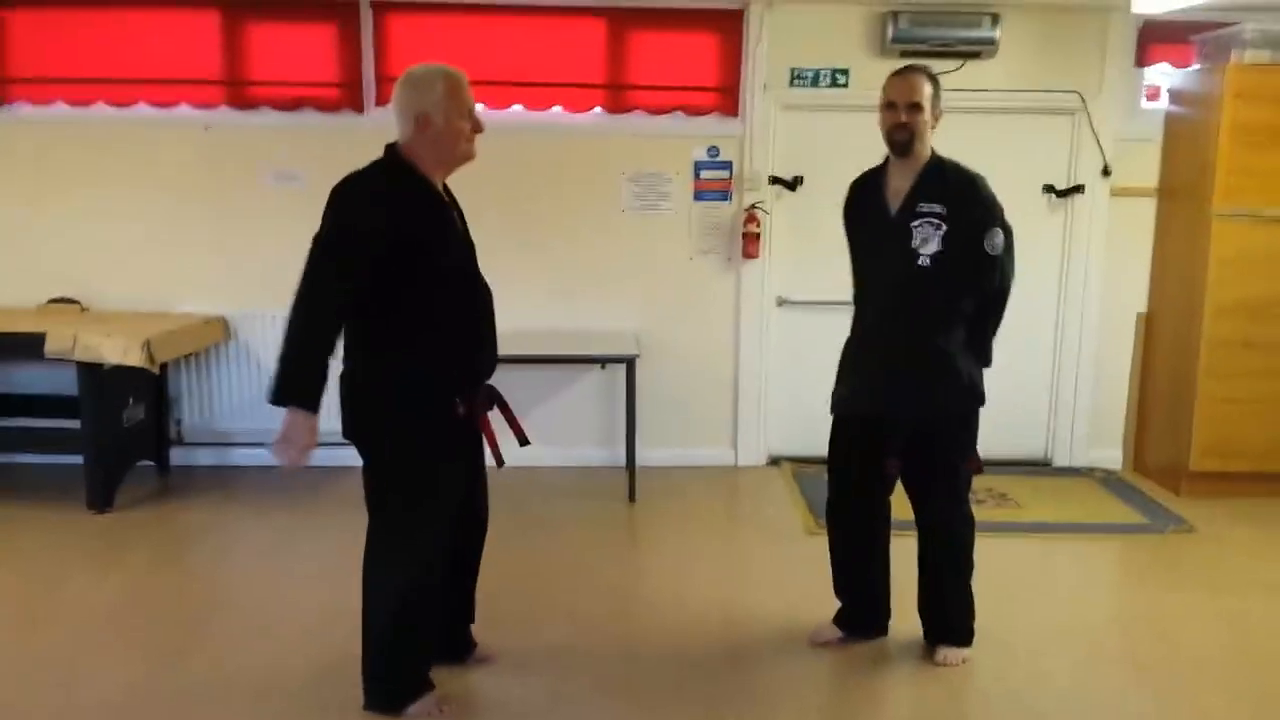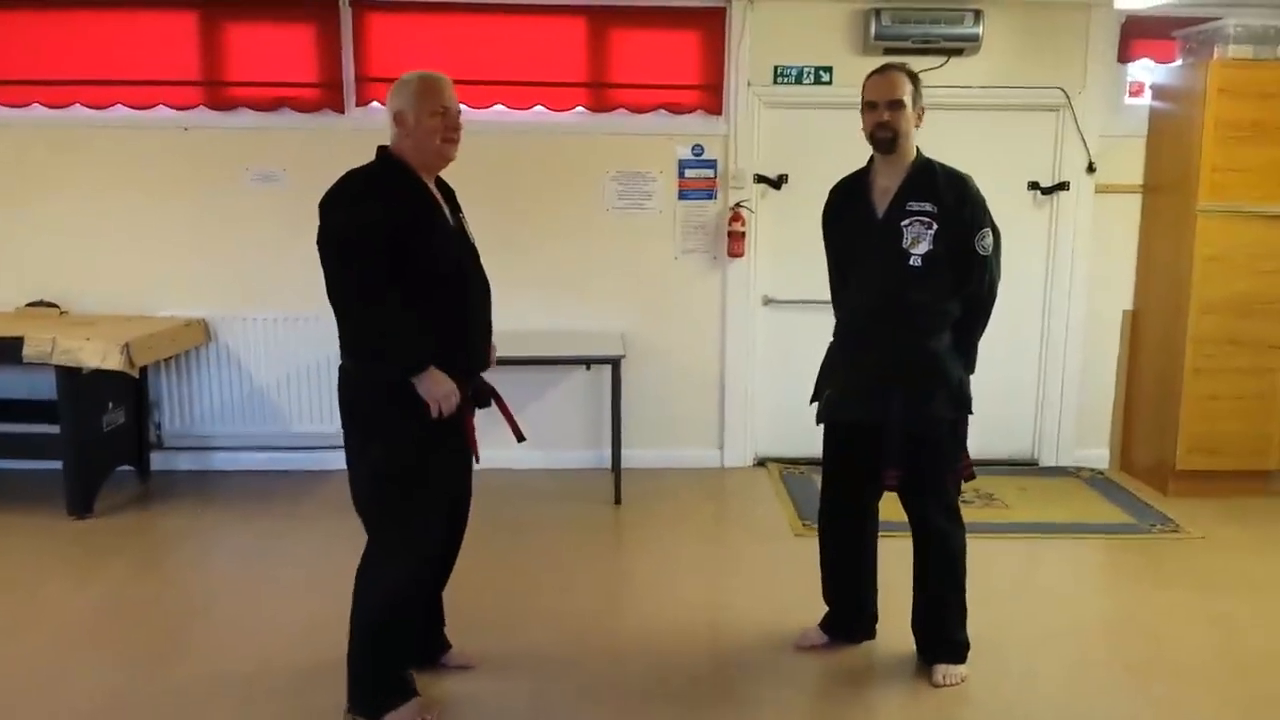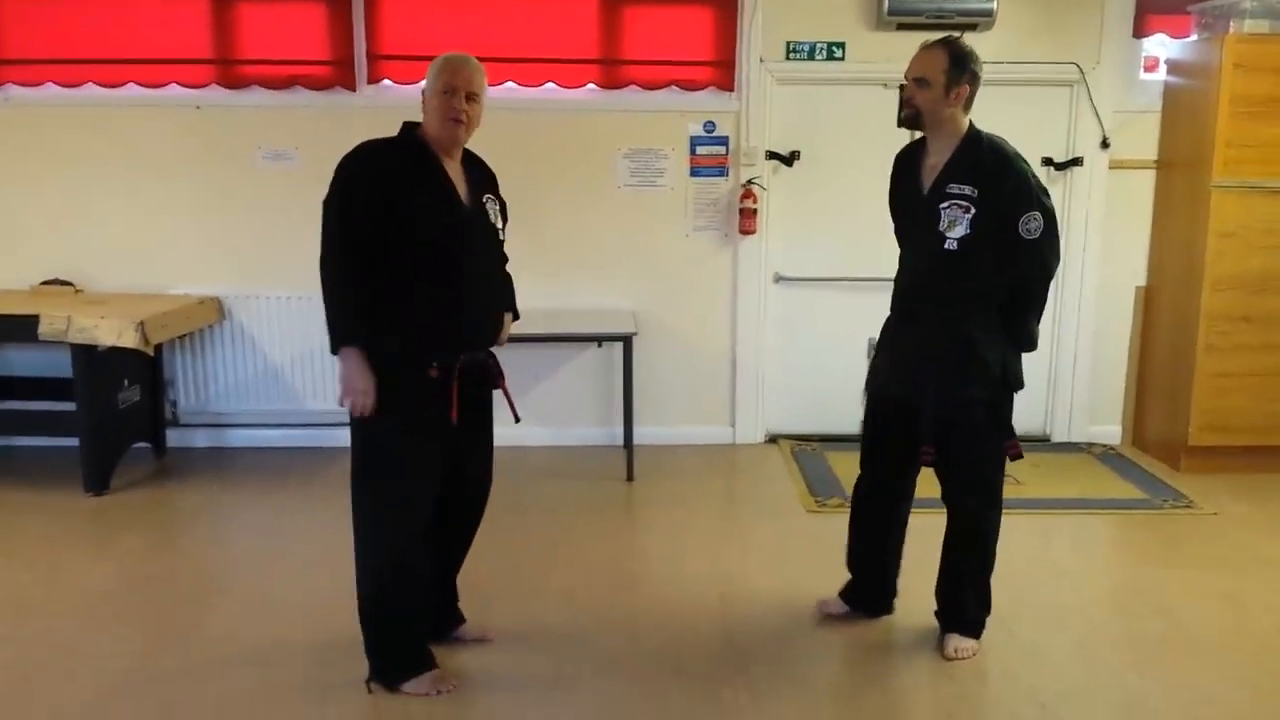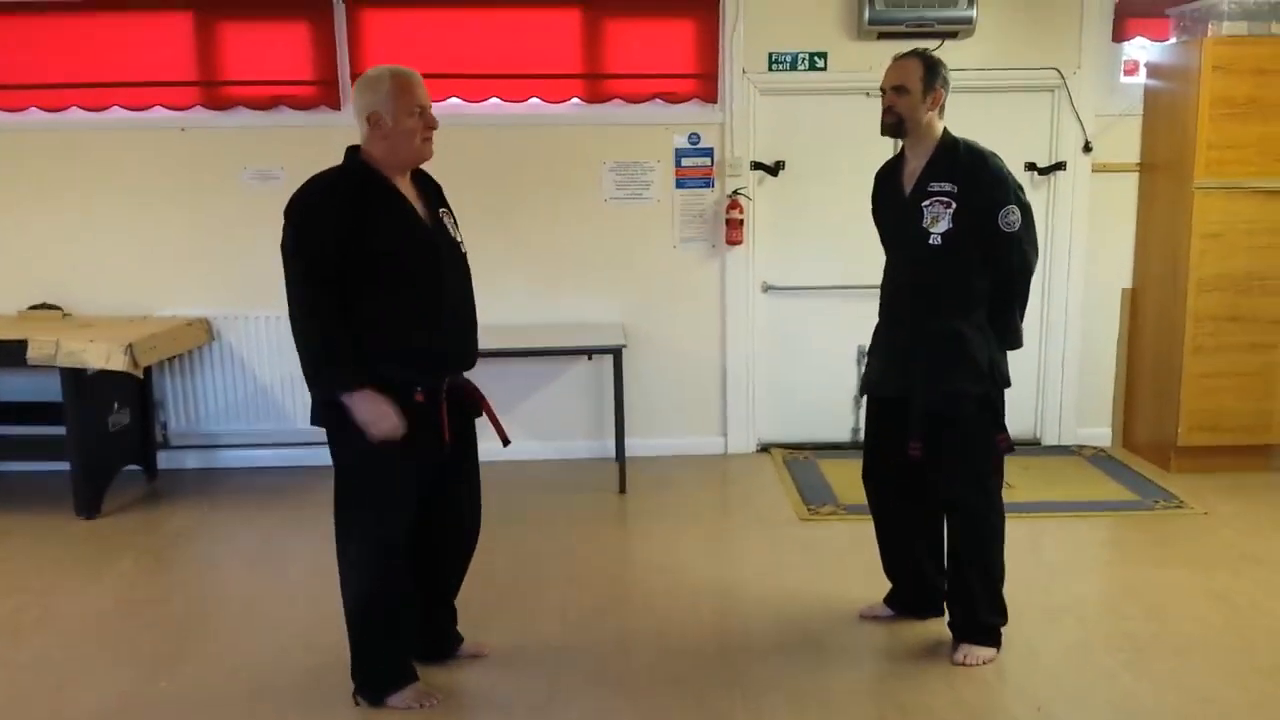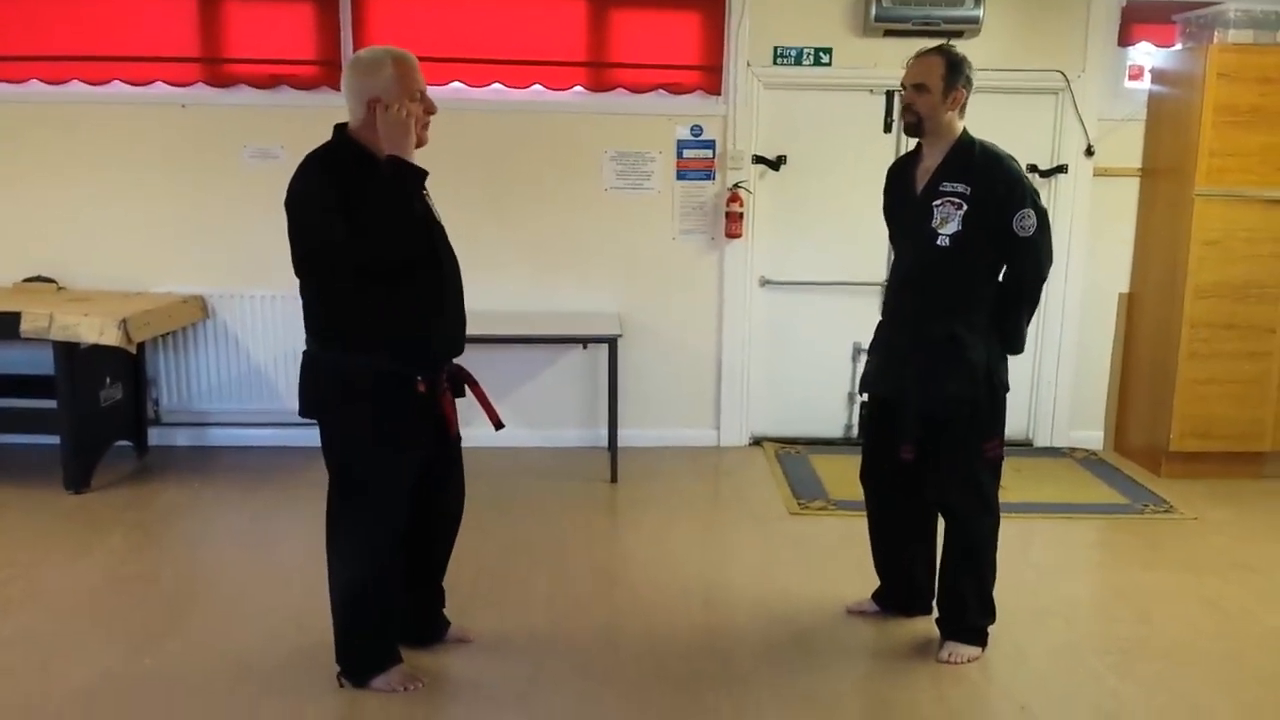
dt=1s
person 1, frame 1
left shoulder: (432, 191)
right shoulder: (372, 197)
right elbow: (324, 299)
right wrist: (302, 403)
left hip: (448, 397)
right hip: (399, 402)
left knee: (463, 521)
right knee: (408, 535)
left ankle: (447, 636)
person 1, frame 2
left shoulder: (438, 192)
right shoulder: (363, 195)
right elbow: (359, 300)
left wrist: (469, 354)
right wrist: (420, 370)
left hip: (443, 390)
right hip: (393, 397)
left knee: (441, 524)
right knee: (402, 533)
left ankle: (421, 640)
person 1, frame 3
left shoulder: (480, 177)
right shoulder: (374, 166)
right elbow: (343, 263)
left wrist: (504, 308)
right wrist: (352, 352)
left hip: (466, 370)
right hip: (399, 371)
left knee: (462, 497)
right knee: (395, 510)
left ankle: (436, 612)
right ankle: (397, 657)
person 1, frame 4
left shoulder: (426, 190)
right shoulder: (327, 200)
right elbow: (311, 310)
left wrist: (455, 373)
right wrist: (353, 391)
left hip: (441, 395)
right hip: (376, 404)
left knee: (453, 522)
right knee: (377, 537)
left ankle: (433, 634)
right ankle: (381, 674)
person 1, frame 5
left shoulder: (383, 172)
right shoulder: (326, 176)
right elbow: (376, 253)
right wrist: (399, 166)
left hip: (417, 378)
right hip: (363, 386)
left knee: (435, 504)
right knee: (370, 518)
left ankle: (418, 617)
right ankle: (366, 655)
person 2, frame 1
left shoulder: (966, 193)
right shoulder: (862, 194)
left elbow: (994, 284)
left wrist: (960, 355)
right wrist: (876, 342)
left hip: (941, 378)
right hip: (869, 368)
left knee: (942, 507)
right knee: (851, 497)
left ankle: (950, 629)
right ankle: (861, 614)
person 2, frame 2
left shoulder: (954, 192)
right shoulder: (844, 197)
left elbow: (980, 287)
left wrist: (944, 358)
right wrist: (860, 348)
left hip: (930, 384)
right hip: (854, 375)
left knee: (935, 516)
right knee: (844, 507)
left ankle: (944, 644)
right ankle: (849, 618)
person 2, frame 3
left shoulder: (1003, 169)
right shoulder: (907, 163)
left elbow: (1038, 261)
left wrist: (1006, 342)
right wrist: (919, 324)
left hip: (975, 361)
right hip: (905, 347)
left knee: (971, 493)
right knee: (881, 475)
left ankle: (962, 618)
right ankle: (867, 591)
person 2, frame 4
left shoulder: (979, 170)
right shoulder: (887, 178)
left elbow: (1017, 259)
left wrist: (993, 337)
right wrist: (903, 329)
left hip: (964, 361)
right hip: (898, 354)
left knee: (969, 494)
right knee: (891, 481)
left ankle: (979, 625)
right ankle: (915, 594)
person 2, frame 5
left shoulder: (994, 172)
right shoulder: (901, 174)
left elbow: (1031, 262)
left wrist: (996, 338)
right wrist: (905, 328)
left hip: (964, 364)
right hip: (898, 353)
left knee: (965, 496)
right knee: (888, 481)
left ankle: (966, 623)
right ankle: (903, 591)
